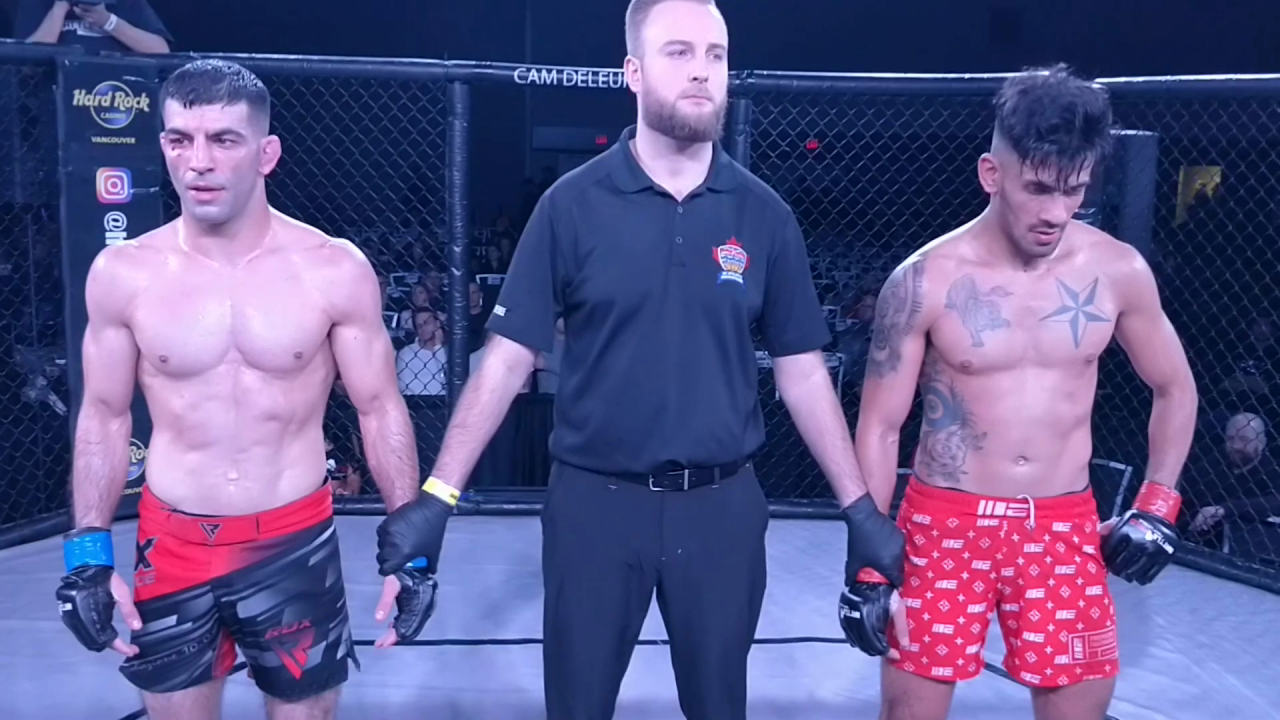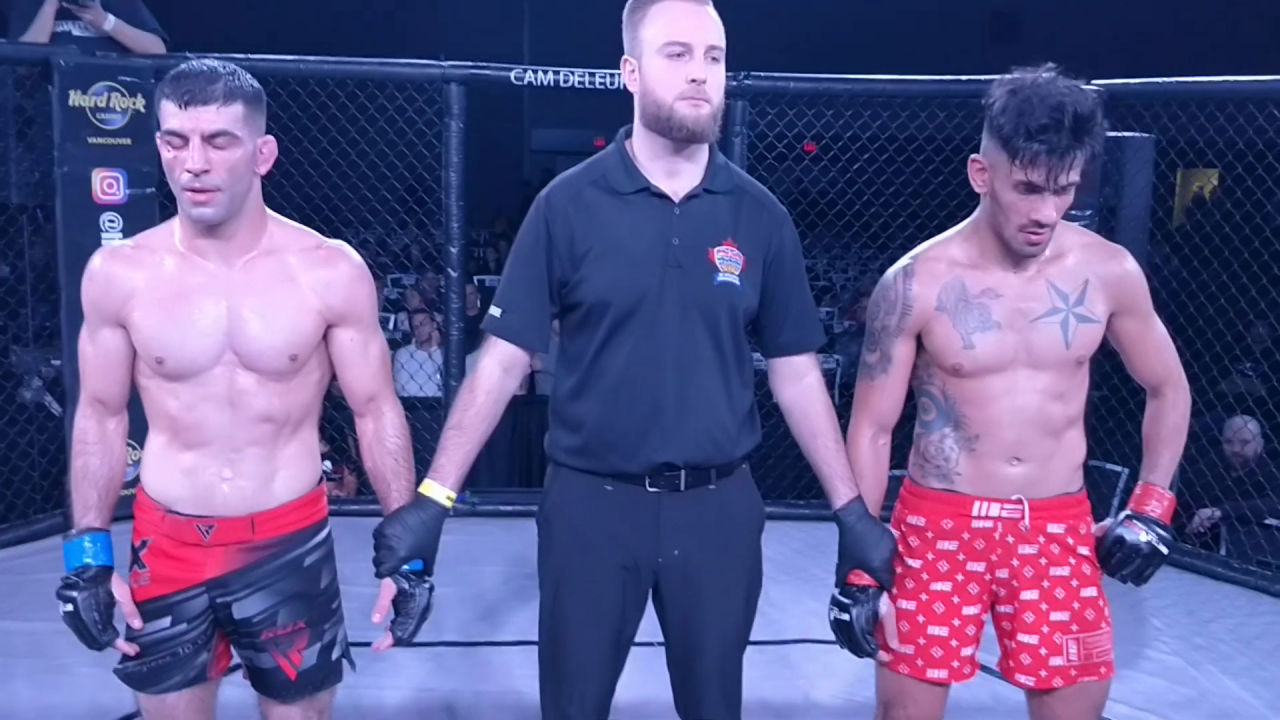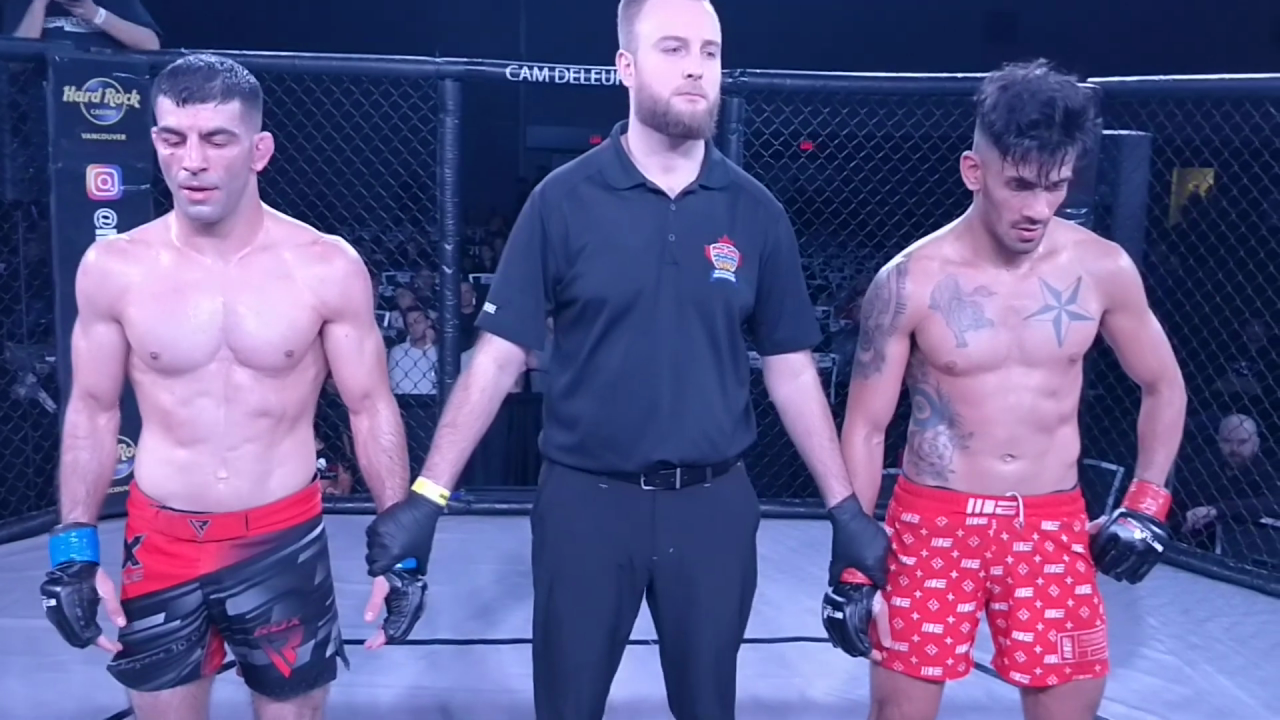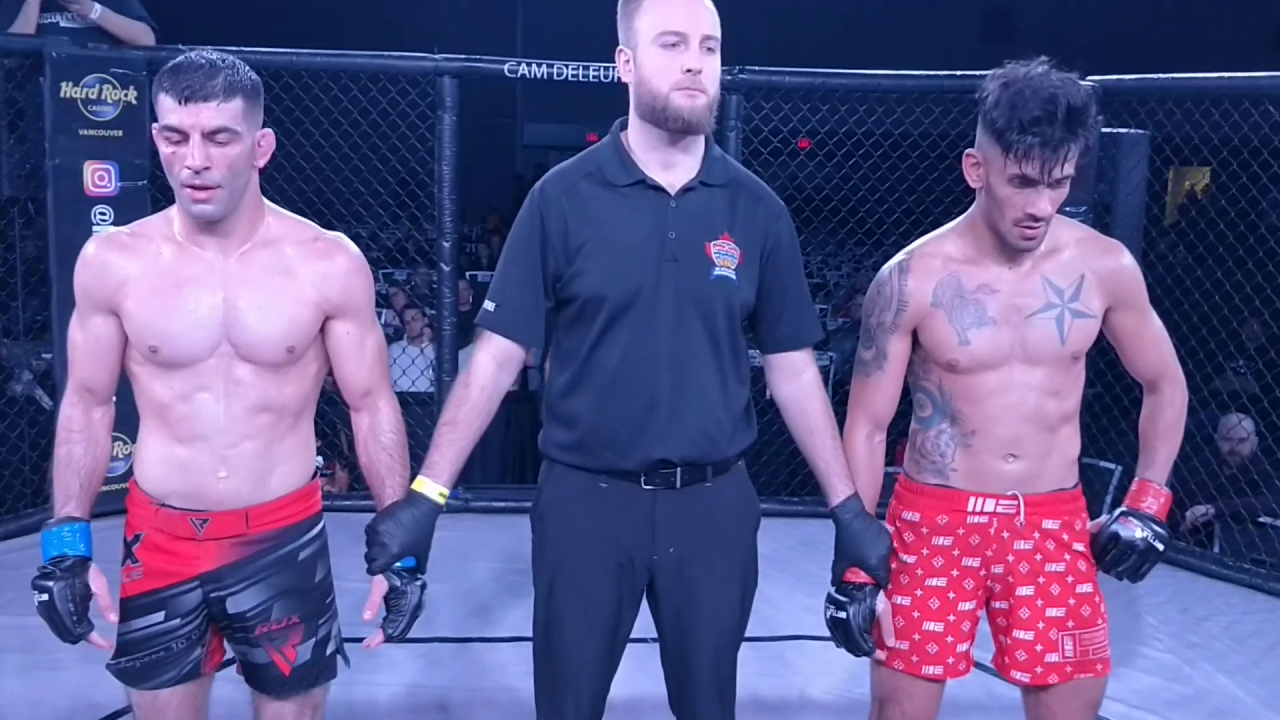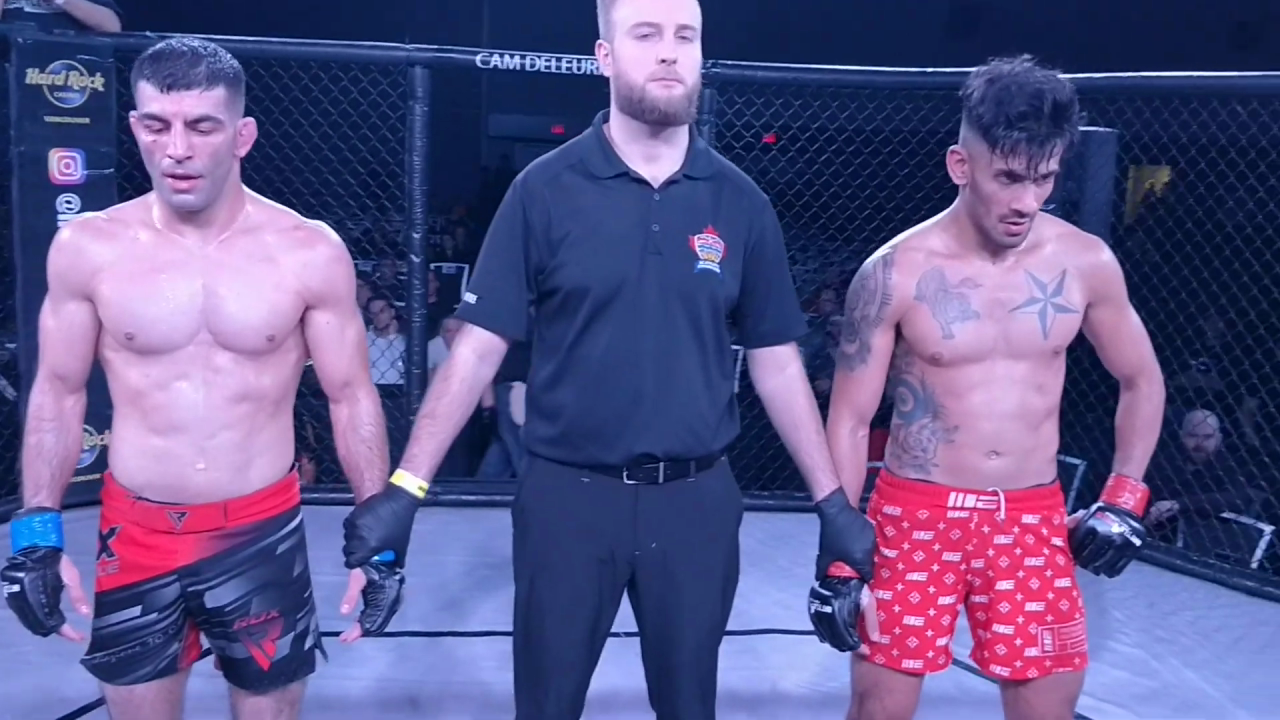
dt=0.2s
person 1, frame 1
left shoulder: (763, 214)
right shoulder: (573, 204)
left elbow: (801, 371)
right elbow: (508, 358)
left wrist: (860, 508)
right wrist: (436, 496)
left hip: (721, 505)
right hip: (595, 501)
person 1, frame 2
left shoulder: (760, 216)
right shoulder: (568, 205)
left elbow: (795, 374)
right elbow: (503, 359)
left wrist: (851, 510)
right wrist: (434, 498)
left hip: (717, 506)
right hip: (591, 503)
person 1, frame 3
left shoulder: (756, 212)
right shoulder: (564, 200)
left elbow: (790, 371)
right elbow: (499, 356)
left wrist: (846, 510)
right wrist: (427, 496)
left hip: (714, 505)
right hip: (585, 501)
person 1, frame 4
left shoulder: (756, 209)
right shoulder: (563, 197)
left elbow: (792, 369)
right elbow: (499, 354)
left wrist: (847, 508)
right wrist: (426, 495)
left hip: (714, 503)
right hip: (586, 499)
person 1, frame 5
left shoulder: (740, 202)
right shoulder: (546, 189)
left elbow: (775, 362)
right elbow: (480, 346)
left wrist: (832, 503)
right wrist: (405, 488)
left hip: (696, 498)
right hip: (567, 494)
person 2, frame 1
left shoulder: (335, 269)
right shoulder: (123, 273)
left elbow: (380, 409)
right elbow: (104, 415)
right wrist: (89, 549)
left hip: (294, 545)
right hip: (171, 546)
person 2, frame 2
left shoulder: (330, 270)
right shoulder: (118, 274)
left elbow: (376, 412)
right elbow: (100, 416)
right wrist: (88, 550)
left hip: (289, 547)
right hip: (166, 548)
person 2, frame 3
left shoulder: (326, 267)
right shoulder: (113, 268)
left elbow: (371, 408)
right elbow: (93, 410)
right wrist: (75, 546)
left hip: (282, 542)
right hip: (159, 544)
person 2, frame 4
left shoulder: (328, 263)
right shoulder: (112, 262)
left elbow: (372, 405)
right elbow: (88, 404)
right wrist: (67, 540)
left hip: (282, 541)
right hip: (159, 542)
person 2, frame 5
left shoulder: (309, 252)
right shoulder: (88, 247)
left elbow: (351, 396)
right elbow: (60, 390)
left hip: (261, 534)
right hip: (135, 535)
person 3, frame 1
left shoulder: (1117, 271)
right shoulder: (924, 280)
left elbow: (1174, 389)
right elbow: (880, 428)
left wrist: (1157, 505)
left hip: (1063, 528)
right hip: (944, 524)
person 3, frame 2
left shoulder: (1109, 271)
right shoulder: (916, 283)
left elbow: (1168, 389)
right elbow: (872, 430)
left wrist: (1153, 506)
left hip: (1059, 530)
right hip: (939, 526)
person 3, frame 3
left shoulder: (1102, 268)
right shoulder: (910, 281)
left elbow: (1164, 387)
right elbow: (865, 429)
left wrist: (1147, 502)
left hip: (1053, 526)
right hip: (933, 523)
person 3, frame 4
left shoulder: (1104, 266)
right shoulder: (912, 278)
left elbow: (1165, 385)
right elbow: (867, 426)
left wrist: (1148, 502)
left hip: (1053, 525)
right hip: (934, 522)
person 3, frame 5
left shoulder: (1085, 263)
right shoulder: (895, 272)
left elbow: (1142, 381)
right elbow: (850, 420)
left wrist: (1124, 498)
left hip: (1032, 521)
right hip: (915, 517)
